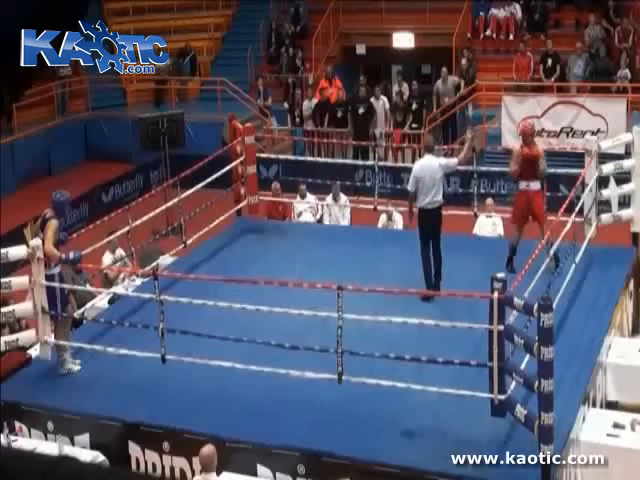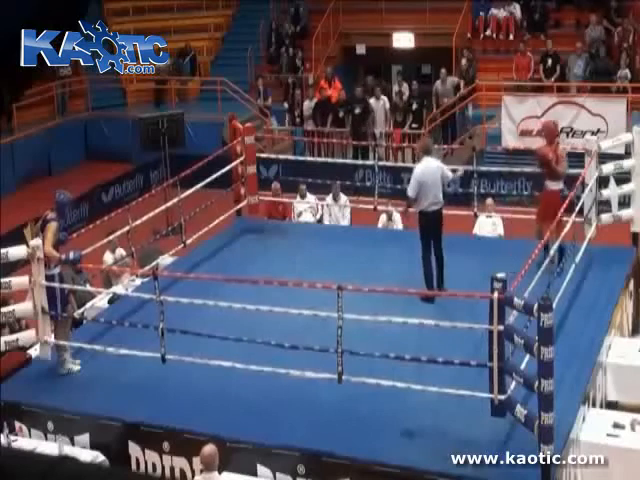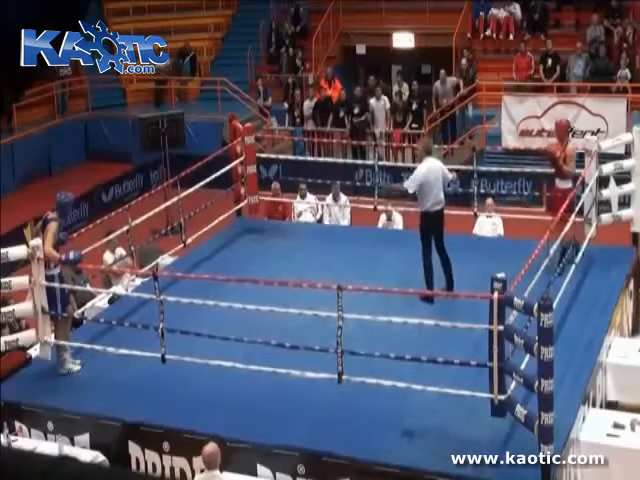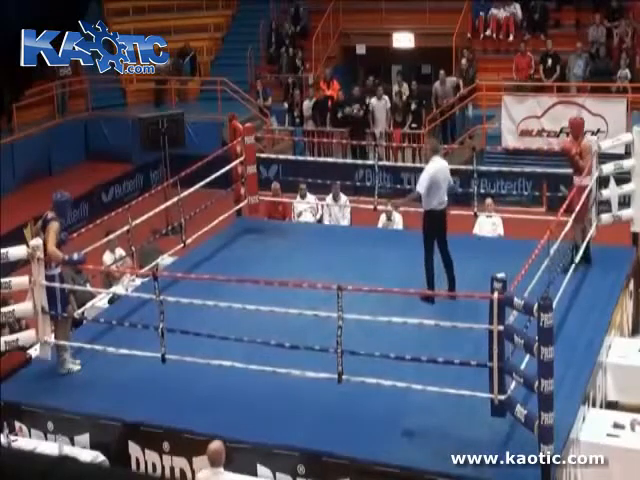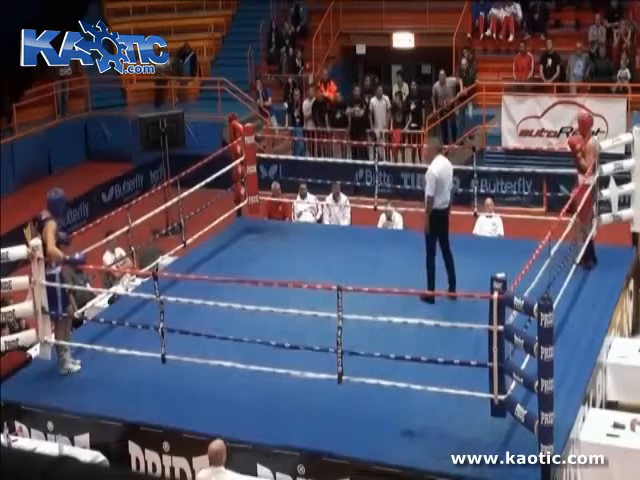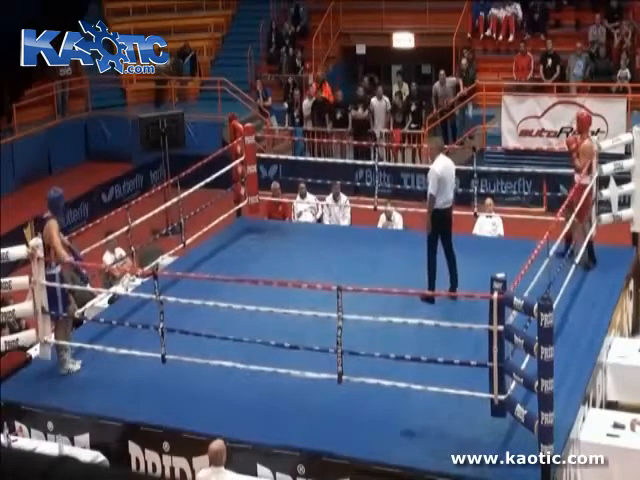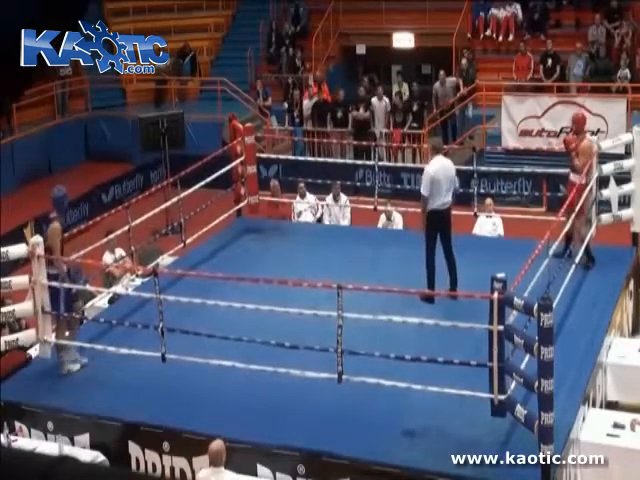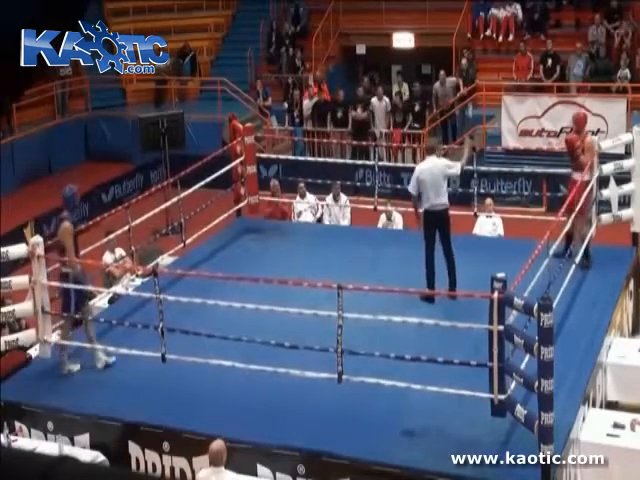
dt=0.3s
person 1, frame 1
left shoulder: (47, 215)
right shoulder: (53, 221)
left elbow: (36, 229)
right elbow: (48, 248)
right wrist: (66, 257)
left hip: (53, 271)
right hip: (51, 273)
left knee: (68, 311)
right knee: (60, 318)
left ankle: (66, 355)
right ankle: (64, 363)
person 1, frame 2
left shoulder: (49, 216)
right shoulder: (53, 223)
left elbow: (38, 229)
right elbow: (47, 250)
right wrist: (66, 258)
left hip: (53, 272)
right hip: (51, 274)
left knee: (68, 311)
right knee: (60, 318)
left ankle: (66, 356)
right ankle: (63, 362)
person 1, frame 3
left shoulder: (49, 217)
right shoulder: (54, 223)
left elbow: (38, 230)
right elbow: (47, 250)
right wrist: (65, 258)
left hip: (53, 272)
right hip: (51, 274)
left knee: (67, 312)
right knee: (60, 318)
left ankle: (66, 356)
right ankle: (63, 362)
person 1, frame 4
left shoulder: (48, 217)
right shoulder: (55, 223)
left elbow: (37, 229)
right elbow: (51, 250)
right wrist: (69, 259)
left hip: (53, 272)
right hip: (52, 274)
left knee: (67, 313)
right knee: (60, 318)
left ankle: (66, 356)
right ankle: (63, 363)
person 1, frame 5
left shoulder: (45, 217)
right shoulder: (50, 223)
right elbow: (51, 249)
left wrist: (62, 237)
right wrist: (70, 259)
left hip: (54, 272)
right hip: (52, 274)
left knee: (69, 311)
right knee: (60, 319)
left ankle: (67, 356)
right ankle: (63, 363)
person 1, frame 6
left shoulder: (50, 219)
right shoulder: (52, 222)
right elbow: (58, 248)
left wrist: (74, 254)
right wrist: (71, 261)
left hip: (55, 272)
right hip: (52, 274)
left knee: (69, 311)
right knee: (60, 319)
left ankle: (67, 356)
right ankle: (64, 363)
person 1, frame 7
left shoulder: (57, 221)
right shoulder: (55, 225)
right elbow: (57, 257)
right wrist: (65, 278)
left hip: (61, 273)
right hip: (57, 274)
left knee: (73, 311)
right knee: (62, 319)
left ankle: (72, 355)
right ankle: (64, 362)
person 1, frame 8
left shoulder: (68, 220)
right shoulder: (66, 225)
right elbow: (71, 257)
right wrist: (81, 277)
left hip: (74, 271)
right hip: (71, 274)
left knee: (86, 312)
right knee: (69, 318)
left ankle: (98, 356)
right ankle: (64, 362)
person 2, frame 1
left shoulder: (418, 166)
right shoulder: (441, 163)
left elbow: (411, 192)
right elbow: (461, 159)
left wrist: (410, 210)
right wrist: (468, 142)
left hip: (424, 211)
right hip: (437, 210)
left knee: (425, 250)
right knee: (436, 248)
left ankle: (430, 289)
right ankle: (436, 284)
person 2, frame 2
left shoulder: (419, 169)
right shoulder: (438, 165)
left elbow: (412, 196)
right elbow: (451, 178)
left wrist: (406, 210)
right wrist: (459, 173)
left hip: (425, 214)
right hip: (438, 211)
left knee: (426, 252)
right knee: (438, 249)
left ankle: (430, 291)
right ankle: (440, 285)
person 2, frame 3
left shoulder: (422, 170)
right shoulder: (439, 165)
left elbow: (406, 188)
right elbow: (449, 179)
left wrist: (389, 187)
right wrist: (454, 175)
left hip: (427, 214)
right hip: (439, 211)
left knee: (427, 253)
right knee: (441, 249)
left ankle: (430, 292)
right ankle: (450, 285)
person 2, frame 4
left shoulder: (430, 169)
right shoulder: (444, 165)
left elbow: (418, 192)
left wrist: (401, 202)
left hip: (431, 213)
right hip: (442, 211)
left knee: (429, 253)
right knee: (444, 250)
left ankle: (430, 292)
right ankle: (452, 288)
person 2, frame 5
left shoulder: (433, 169)
right shoulder: (448, 164)
left elbow: (430, 197)
left wrist: (426, 219)
left hip: (435, 213)
right hip: (445, 211)
left knee: (431, 253)
right knee: (446, 249)
left ankle: (430, 292)
right ankle: (452, 288)
person 2, frame 6
left shoulder: (435, 168)
right shoulder: (450, 163)
left elbow: (432, 196)
left wrist: (428, 218)
left hip: (437, 212)
right hip: (448, 210)
left knee: (432, 253)
right knee: (449, 249)
left ankle: (431, 292)
right ankle: (453, 288)
person 2, frame 7
left shoulder: (429, 168)
right shoulder: (450, 164)
left elbow: (424, 196)
right elbow: (454, 186)
left wrist: (423, 215)
left hip: (433, 213)
right hip: (446, 211)
left knee: (430, 252)
right knee: (448, 250)
left ankle: (430, 292)
right ankle: (453, 288)
person 2, frame 8
left shoulder: (420, 168)
right shoulder: (443, 164)
left elbow: (413, 195)
right elbow: (460, 167)
left wrist: (417, 213)
right wrist: (467, 149)
left hip: (428, 213)
right hip: (443, 211)
left knee: (429, 252)
right knee: (448, 250)
left ankle: (430, 291)
right ankle: (452, 289)
person 3, frame 1
left shoulder: (539, 151)
right shoulder: (517, 151)
left elbow: (542, 173)
right elbow: (512, 173)
left wrist: (537, 162)
right wrist: (520, 161)
left hip: (537, 191)
right hip: (523, 191)
left knee: (544, 227)
right knee: (518, 228)
left ankle: (556, 261)
right ankle: (510, 262)
person 3, frame 2
left shoulder: (559, 150)
right shoulder: (543, 149)
left elbow: (562, 173)
left wrist: (551, 162)
right wrist: (541, 161)
left hip: (556, 190)
right hip: (545, 189)
left knee: (556, 227)
right knee: (540, 225)
left ankle: (560, 261)
right ankle: (546, 253)
person 3, frame 3
left shoulder: (570, 149)
right shoulder: (557, 146)
left elbow: (570, 173)
left wrist: (558, 159)
right wrist: (553, 157)
left hip: (565, 189)
right hip: (558, 187)
left knee: (563, 224)
right knee: (563, 224)
left ankle: (561, 262)
person 3, frame 4
left shoulder: (585, 144)
right shoulder: (575, 142)
left elbow: (587, 167)
left wrist: (575, 156)
right wrist: (571, 155)
left hip: (583, 186)
right hip: (578, 184)
left knee: (578, 220)
right knee: (583, 220)
left ankle: (574, 258)
right ankle: (585, 255)
person 3, frame 5
left shoulder: (590, 144)
right shoulder: (583, 140)
left elbow: (588, 168)
left wrist: (578, 153)
right wrist: (576, 150)
left hip: (587, 185)
right hip: (582, 183)
left knee: (585, 221)
right knee: (582, 220)
left ankle: (591, 258)
right ankle: (586, 255)
person 3, frame 6
left shoulder: (586, 145)
right shoulder: (580, 140)
left elbow: (581, 168)
left wrist: (573, 153)
right wrist: (574, 149)
left hip: (583, 185)
right hip: (578, 183)
left knee: (583, 221)
right knee: (570, 215)
left ankle: (591, 258)
right ankle: (569, 249)
person 3, frame 7
left shoulder: (586, 144)
right shoulder: (575, 139)
left elbow: (580, 167)
left wrist: (572, 152)
right wrist: (570, 149)
left hip: (580, 184)
right hip: (572, 181)
left knee: (579, 220)
right knee: (570, 217)
left ankle: (589, 257)
right ankle: (567, 249)
person 3, frame 8
left shoulder: (588, 141)
right shoulder: (575, 138)
left elbow: (587, 164)
left wrist: (577, 150)
right wrist: (570, 149)
left hip: (583, 181)
right hip: (574, 179)
left knee: (581, 219)
right knee: (570, 215)
left ankle: (586, 256)
right ankle: (567, 249)
